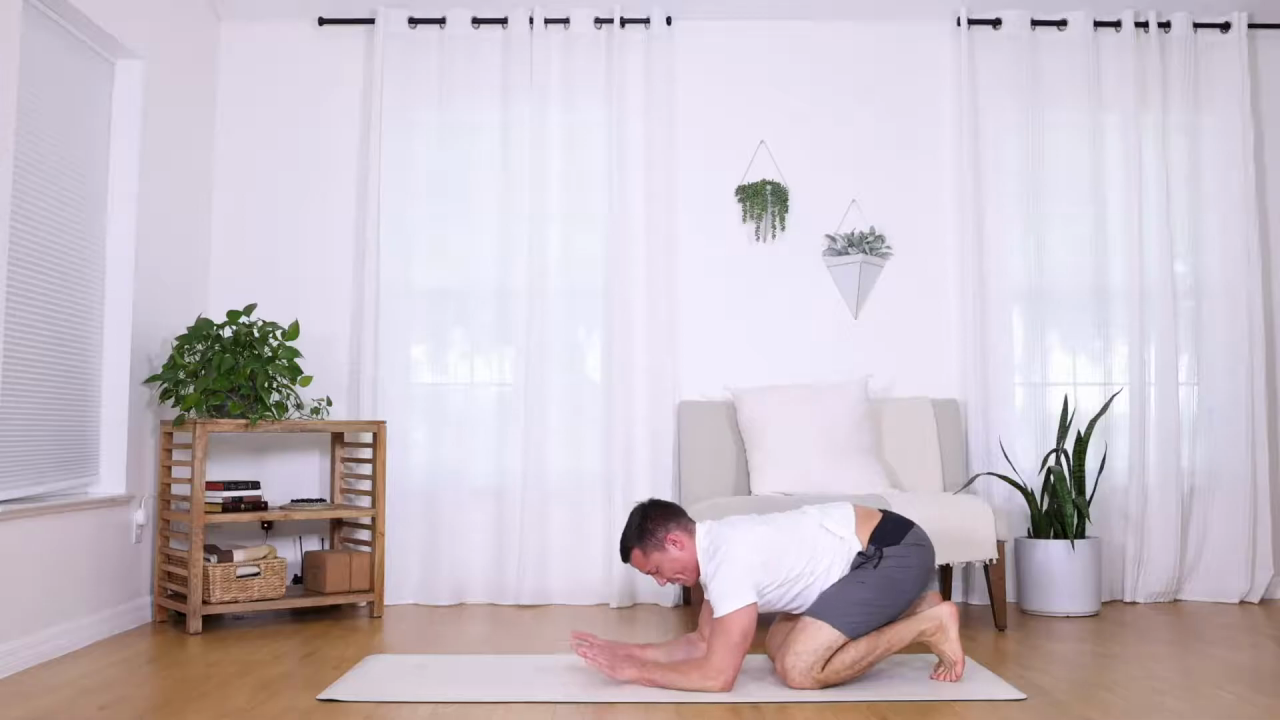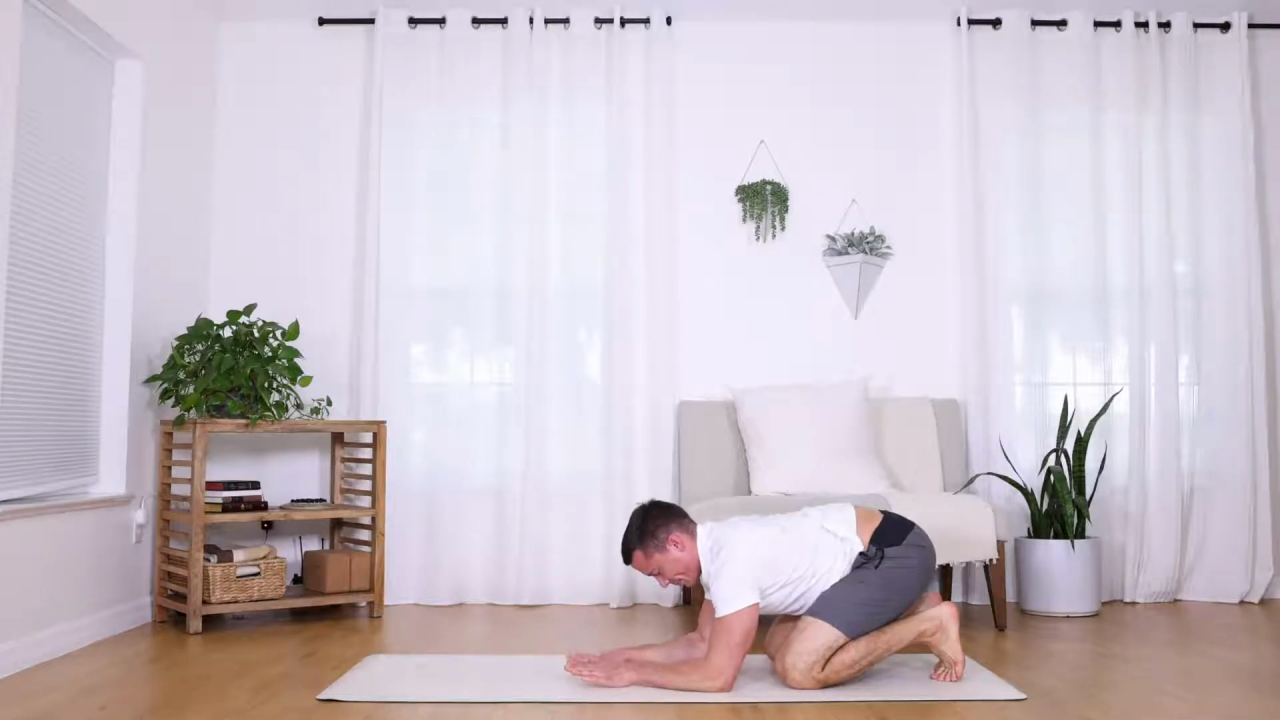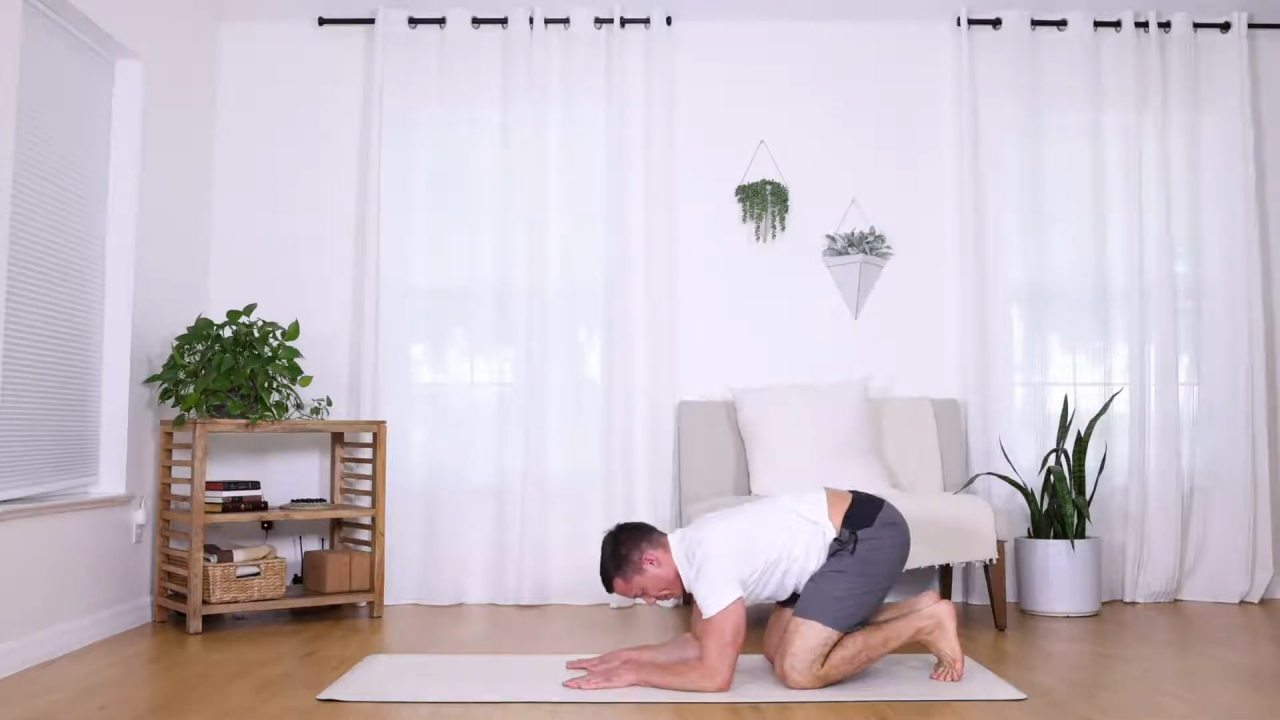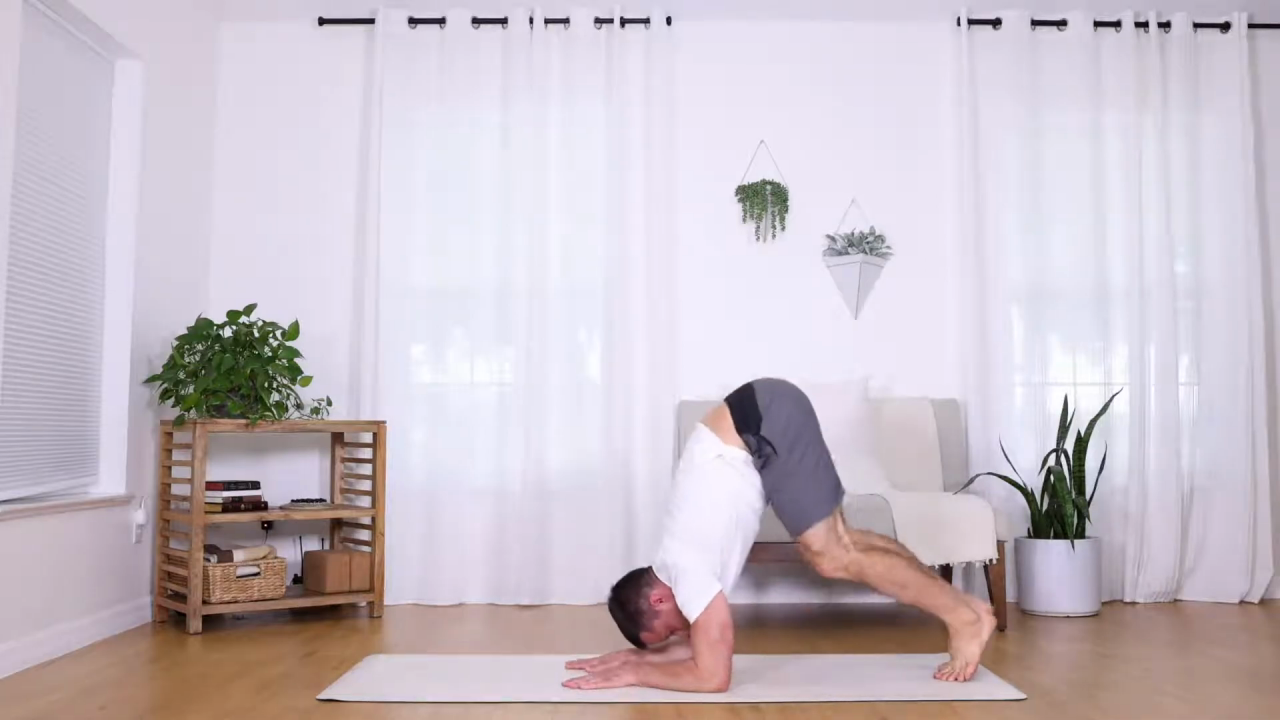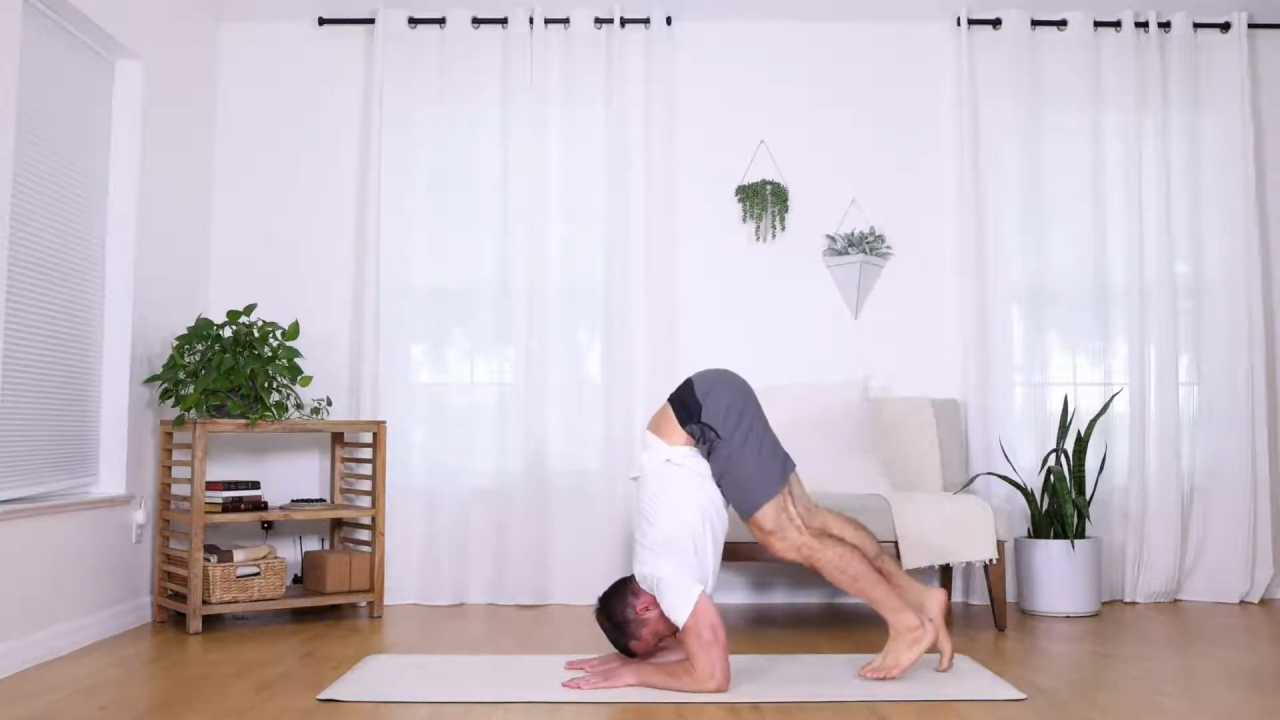
dt=1s
person 1, frame 1
left shoulder: (728, 559)
right shoulder: (716, 544)
left elbow: (717, 675)
right elbow: (703, 642)
left wrist: (636, 670)
right wrist: (628, 650)
left hip: (895, 551)
right hip: (873, 549)
left knee: (797, 668)
right knee: (778, 646)
left ankle: (928, 624)
right ankle: (914, 607)
person 1, frame 2
left shoulder: (731, 559)
right shoulder: (717, 545)
left elbow: (717, 675)
right elbow: (703, 642)
left wrist: (633, 673)
right wrist: (624, 654)
left hip: (895, 553)
right hip: (871, 550)
left knee: (799, 668)
right knee: (778, 647)
left ankle: (929, 624)
right ankle: (912, 607)
person 1, frame 3
left shoulder: (709, 560)
right shoulder: (694, 548)
left elbow: (715, 675)
right elbow: (701, 643)
left wrist: (634, 674)
right wrist: (626, 655)
left hip: (870, 535)
right hip: (848, 534)
left knee: (798, 670)
right knee: (778, 648)
left ankle: (927, 623)
right ankle: (916, 609)
person 1, frame 4
left shoulder: (686, 571)
right shoulder: (681, 564)
left elbow: (713, 676)
right elbow: (705, 643)
left wrist: (635, 673)
right wrist: (632, 656)
left hip: (766, 418)
right hip: (761, 418)
left knee: (832, 557)
right knee: (835, 546)
left ankle: (965, 619)
right ankle: (964, 606)
person 1, frame 5
left shoulder: (667, 577)
left elbow: (712, 676)
right elbow: (695, 642)
left wrist: (632, 672)
right wrist: (626, 659)
right hip: (706, 412)
left knee: (791, 539)
right knee: (806, 520)
left ankle: (908, 624)
right ankle: (920, 598)
